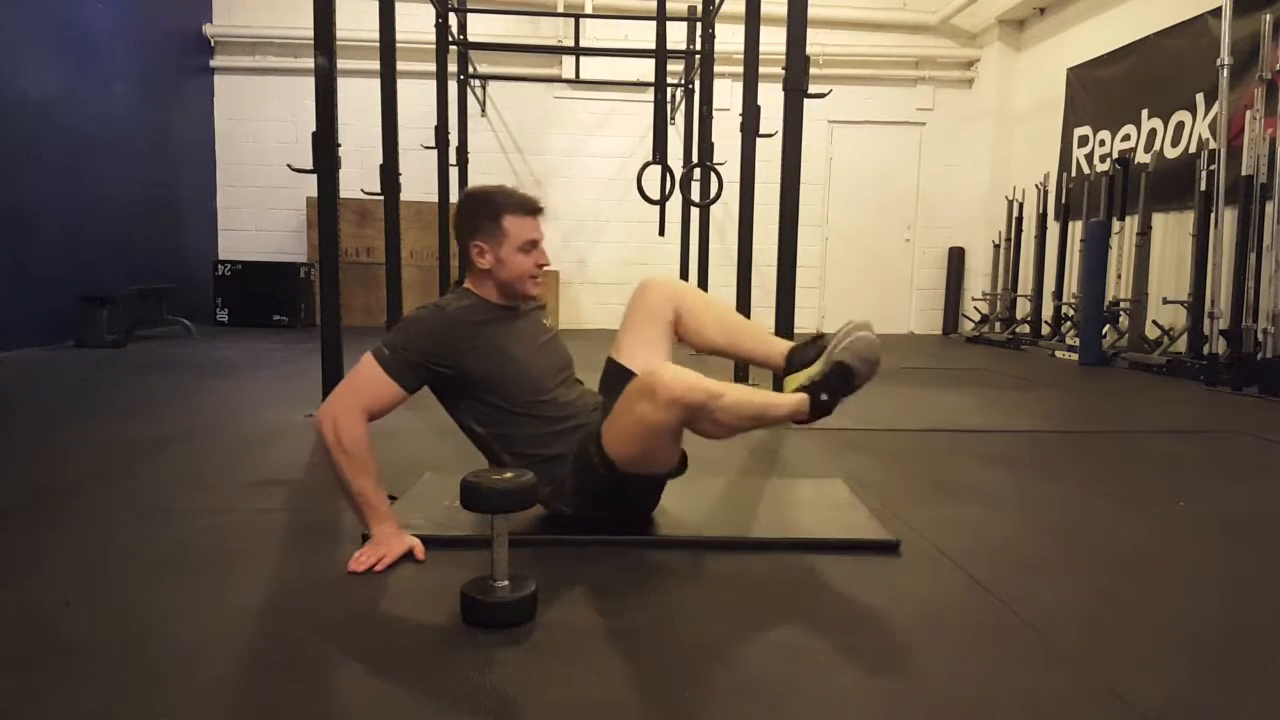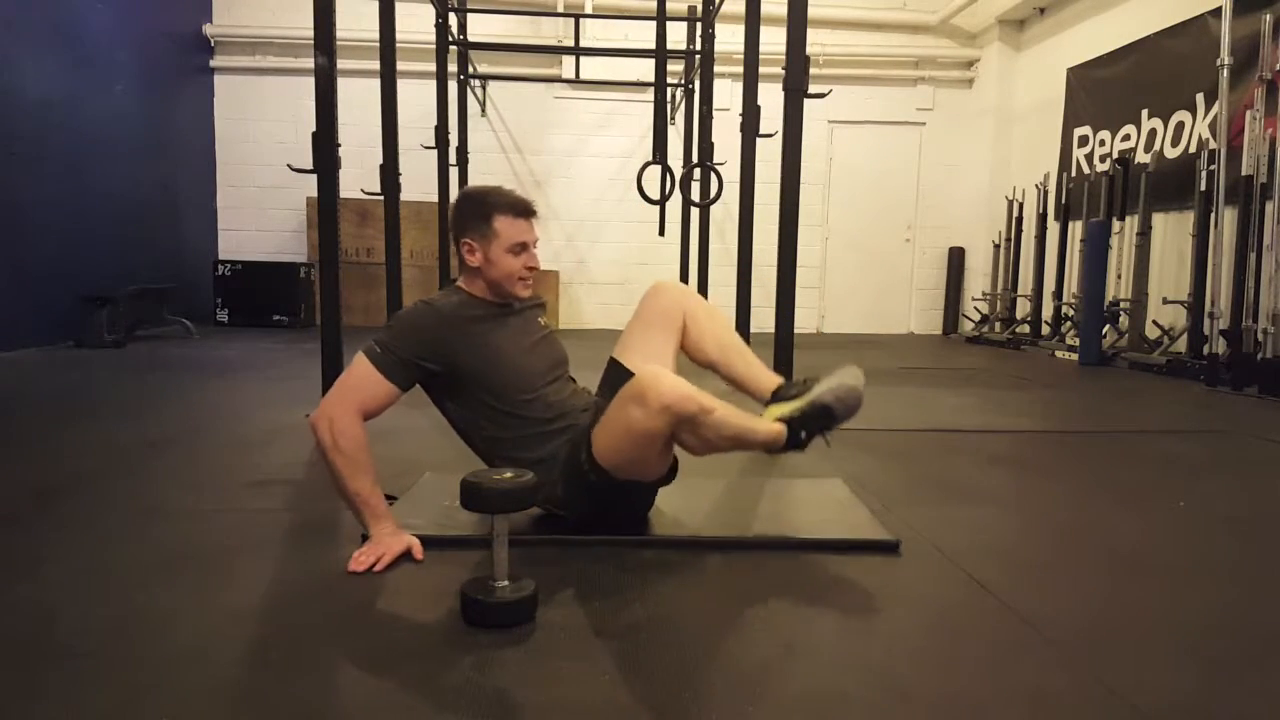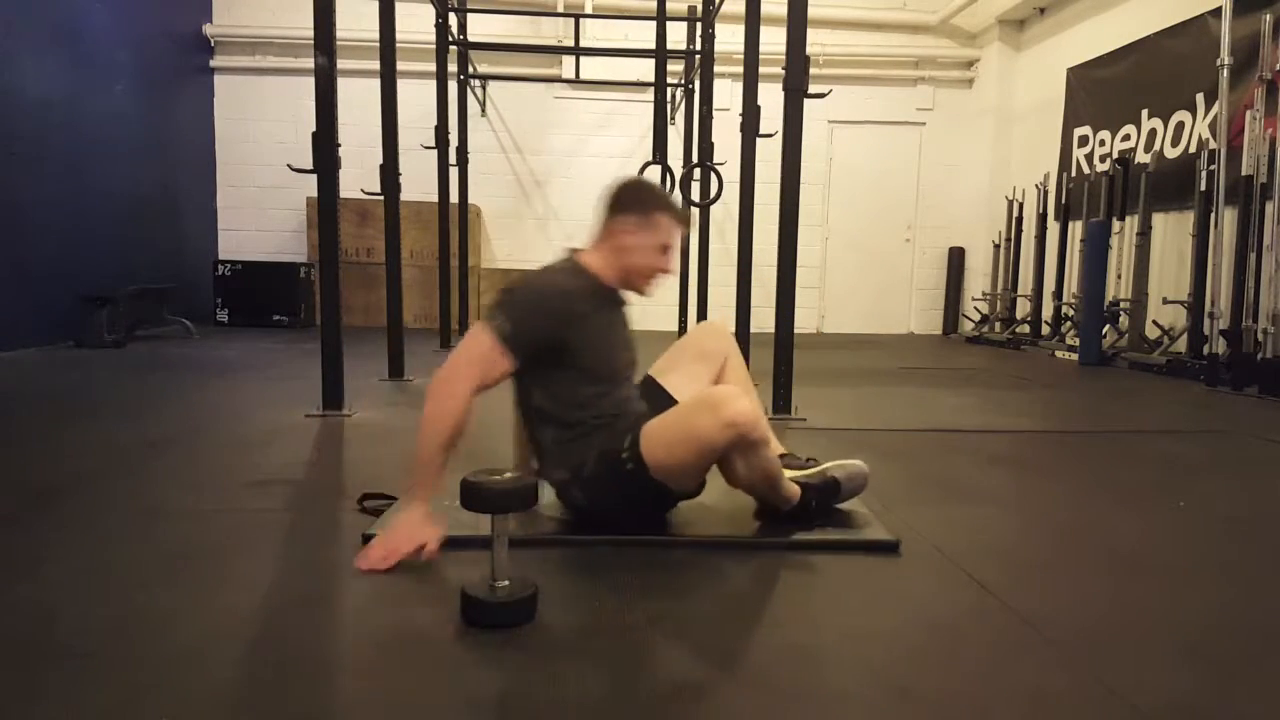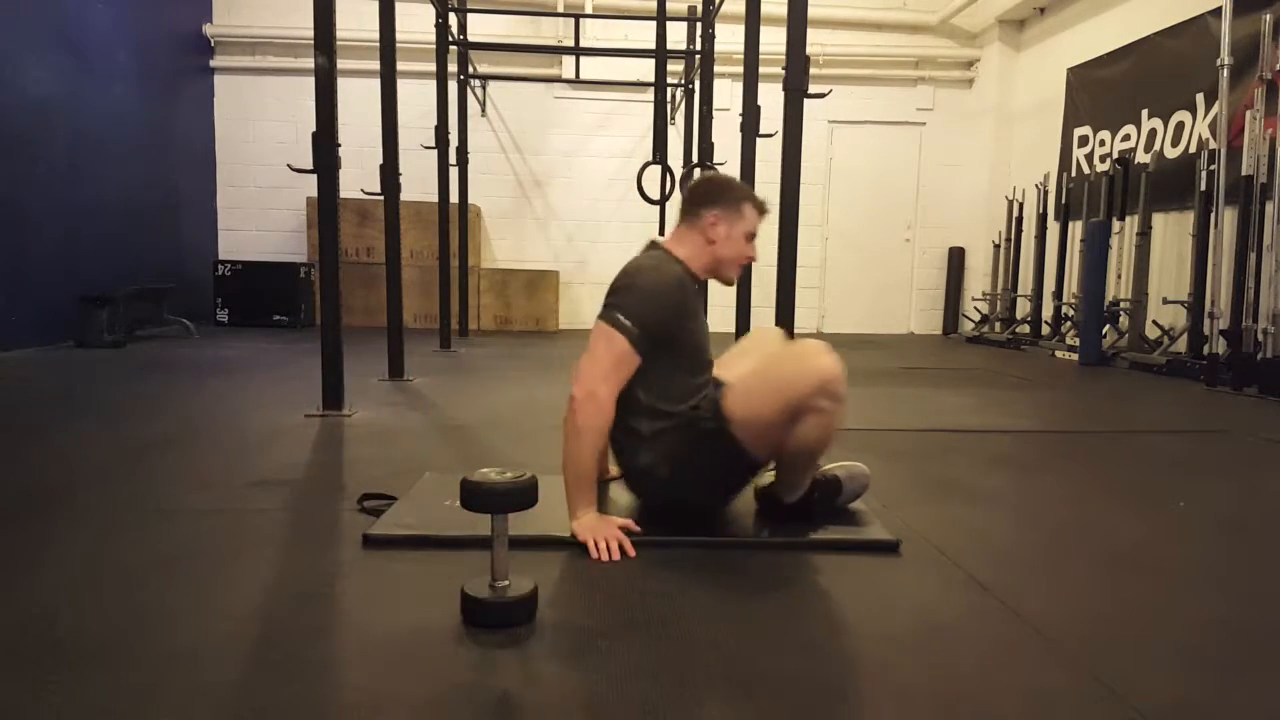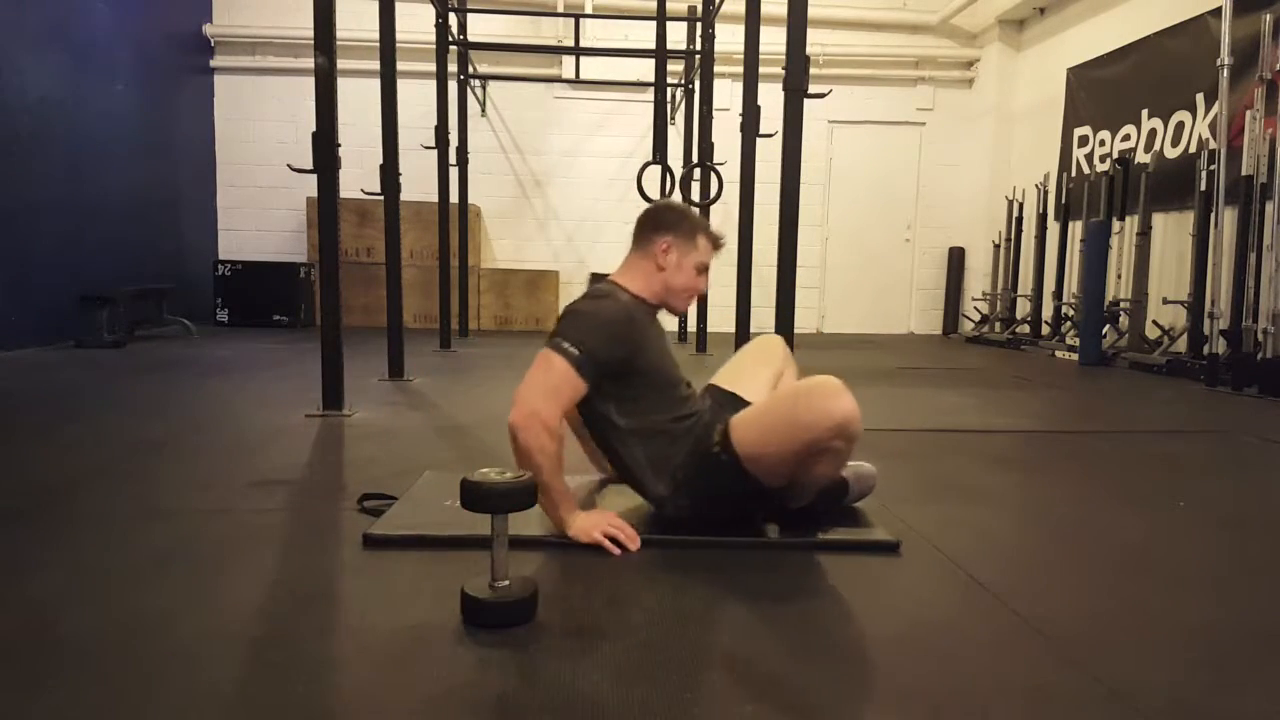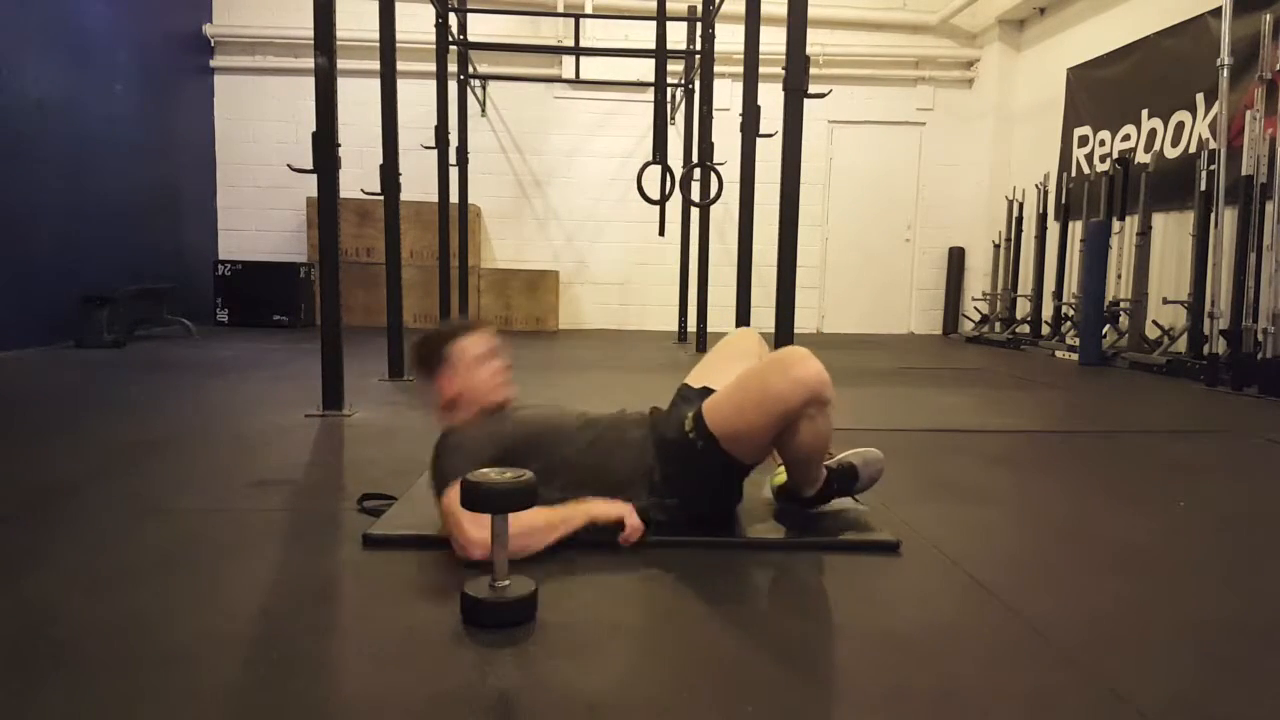
dt=0.4s
person 1, frame 1
left shoulder: (522, 303)
right shoulder: (442, 328)
right elbow: (337, 414)
right wrist: (384, 526)
left hip: (607, 431)
right hip: (589, 484)
left knee: (659, 293)
right knee: (667, 383)
left ankle: (799, 364)
right ankle: (811, 400)
person 1, frame 2
left shoulder: (522, 301)
right shoulder: (433, 325)
right elbow: (334, 415)
right wrist: (382, 528)
left hip: (599, 430)
right hip: (576, 484)
left knee: (671, 298)
right knee: (657, 390)
left ankle: (783, 399)
right ankle: (784, 433)
person 1, frame 3
left shoulder: (601, 292)
right shoulder: (549, 295)
right elbow: (453, 385)
right wrist: (418, 508)
left hip: (617, 436)
right hip: (601, 483)
left knee: (714, 339)
right knee: (729, 409)
left ankle: (780, 463)
right ankle: (791, 500)
person 1, frame 4
left shoulder: (667, 277)
right shoulder: (654, 286)
right elbow: (587, 394)
left wrist: (599, 469)
right wrist: (584, 514)
left hip: (691, 440)
right hip: (682, 470)
left knee: (770, 341)
right knee: (816, 364)
left ankle: (789, 470)
right ankle: (793, 495)
person 1, frame 5
left shoulder: (624, 310)
right shoulder: (606, 318)
right elbow: (529, 417)
left wrist: (610, 464)
right wrist: (571, 518)
right hip: (698, 487)
left knee: (771, 348)
right knee: (831, 403)
left ankle: (797, 473)
right ankle: (795, 499)
person 1, frame 6
left shoulder: (498, 425)
right shoulder: (467, 453)
right elbow: (476, 541)
right wrist: (589, 509)
left hip: (663, 437)
right hip: (676, 482)
left knee: (745, 342)
right knee: (801, 374)
left ankle: (804, 474)
right ankle: (806, 491)
